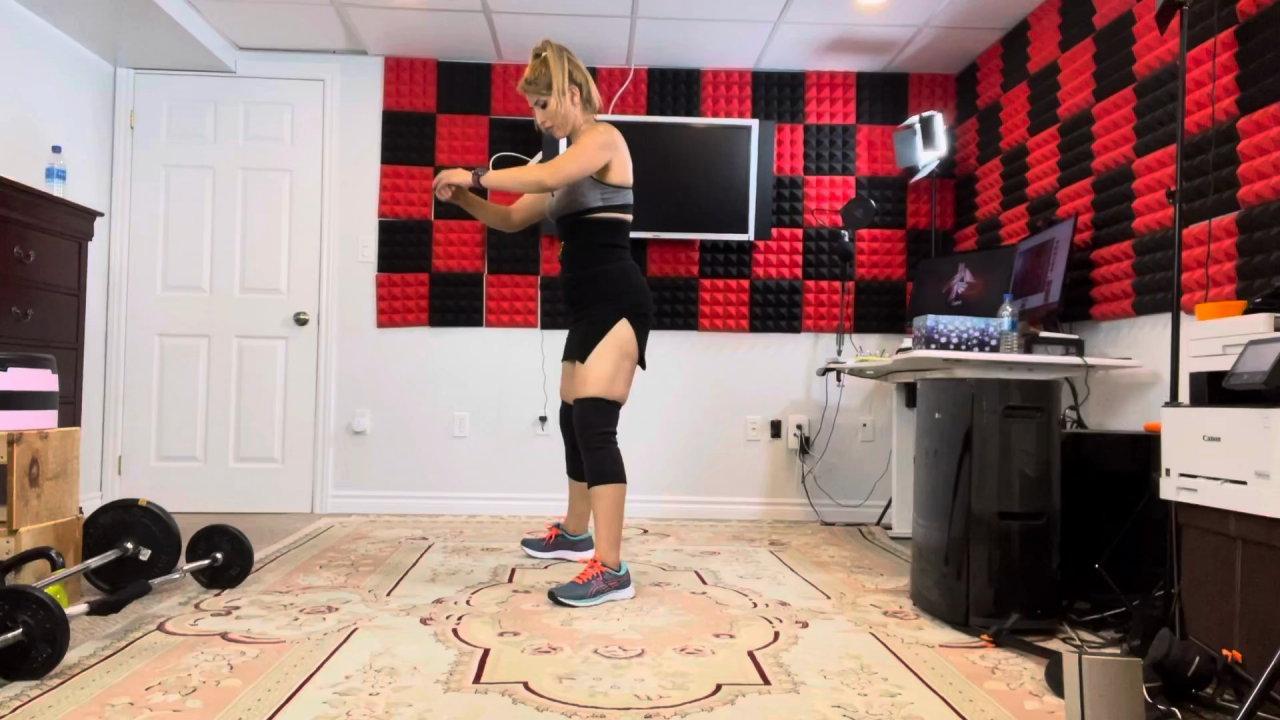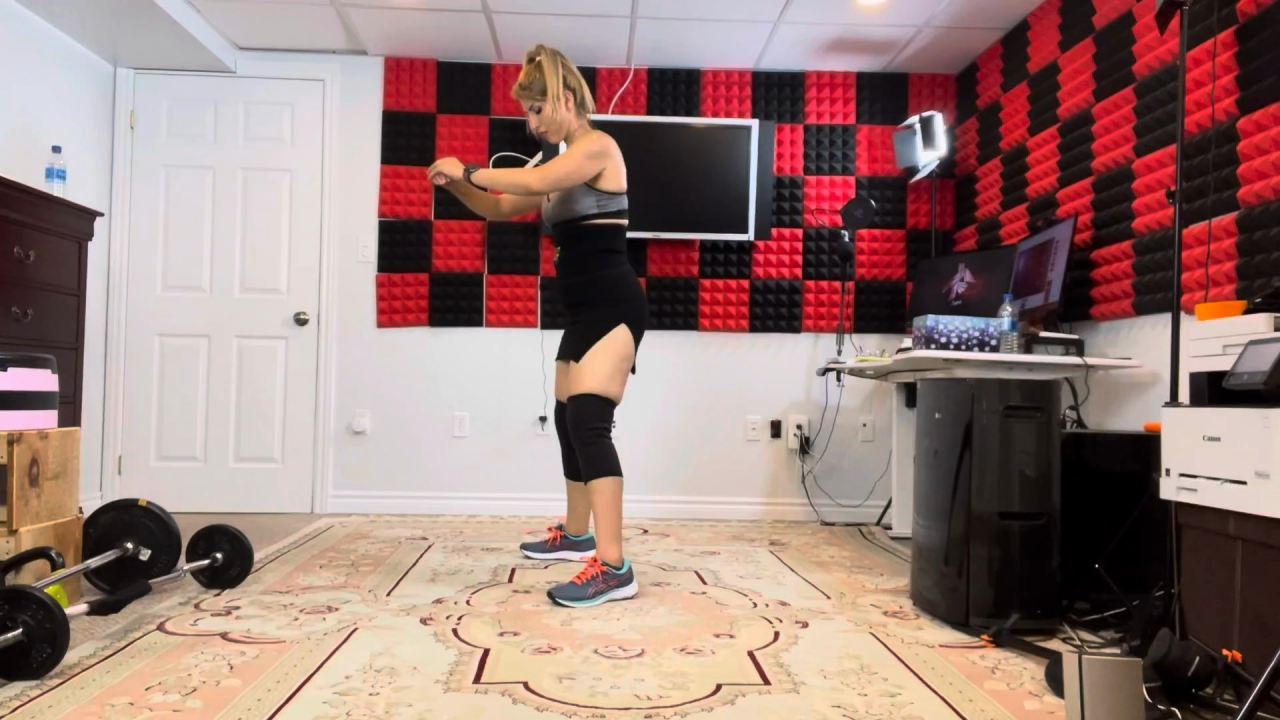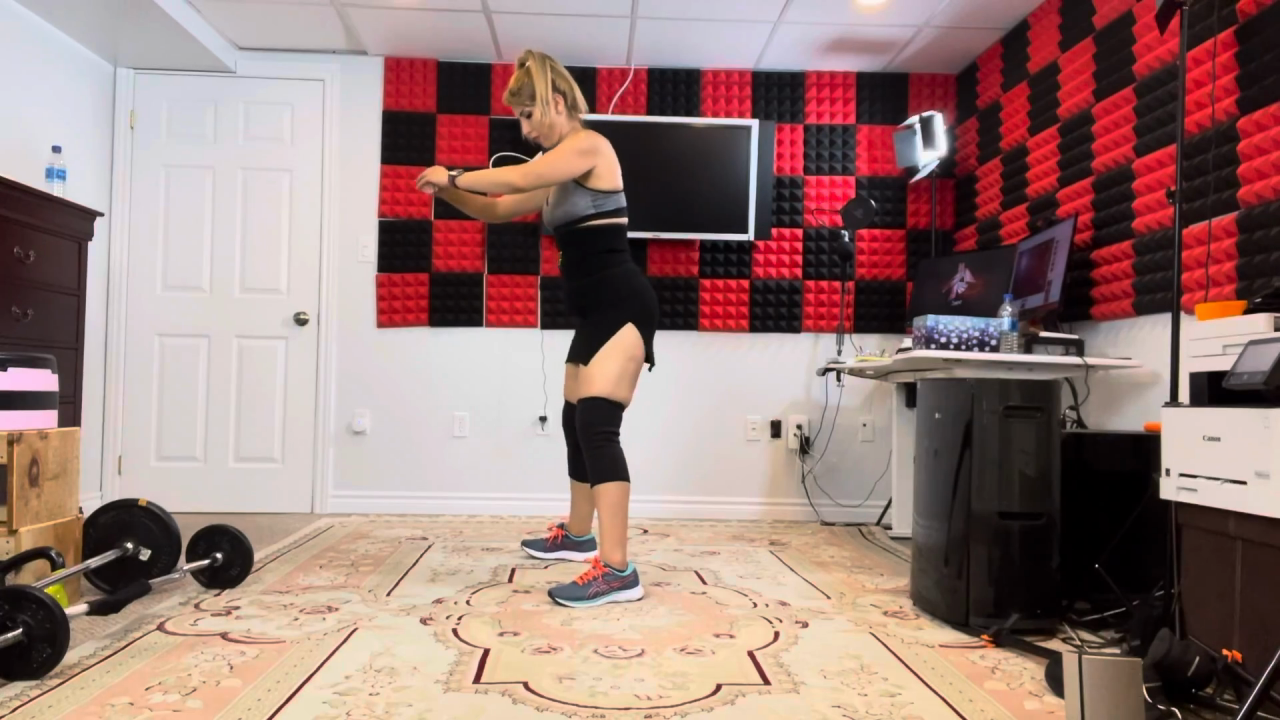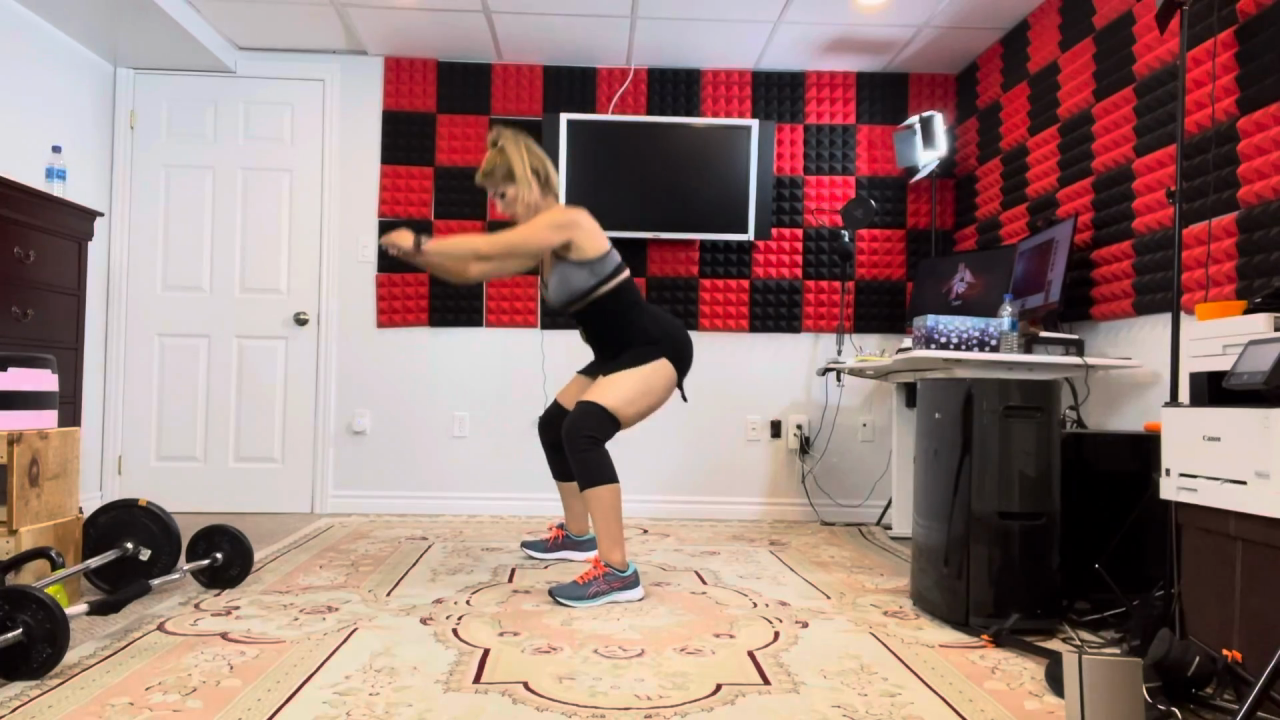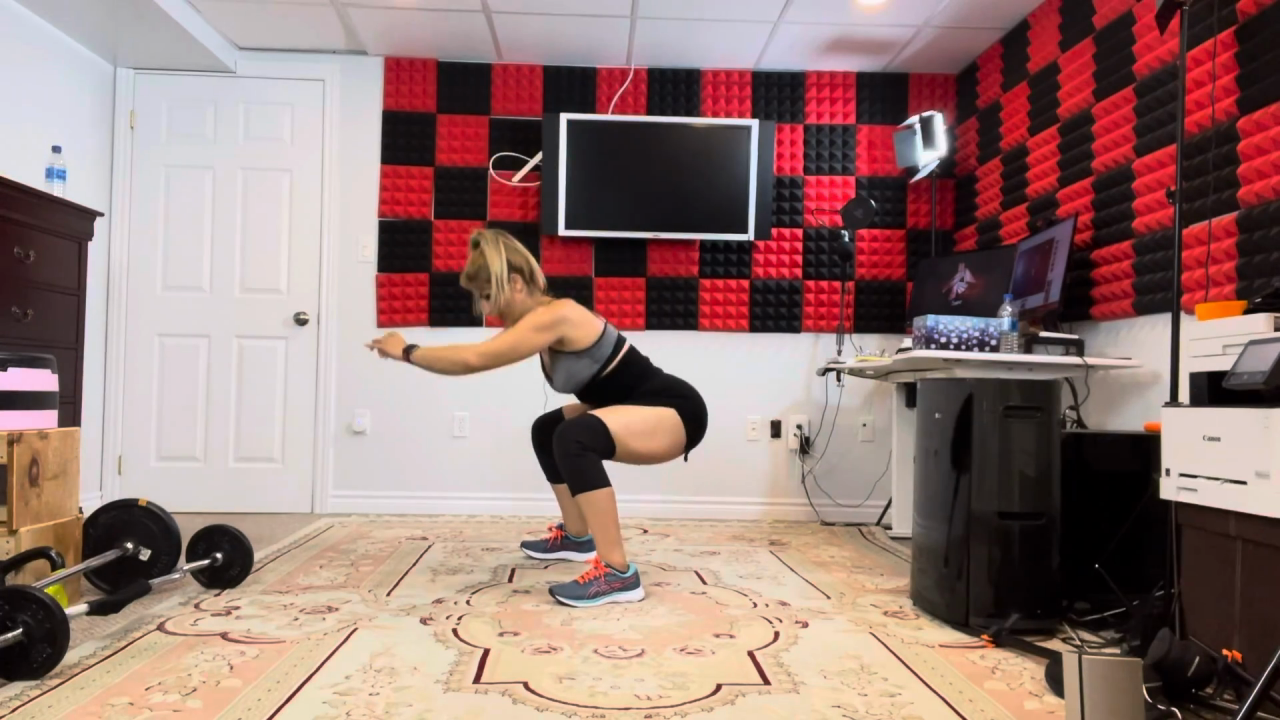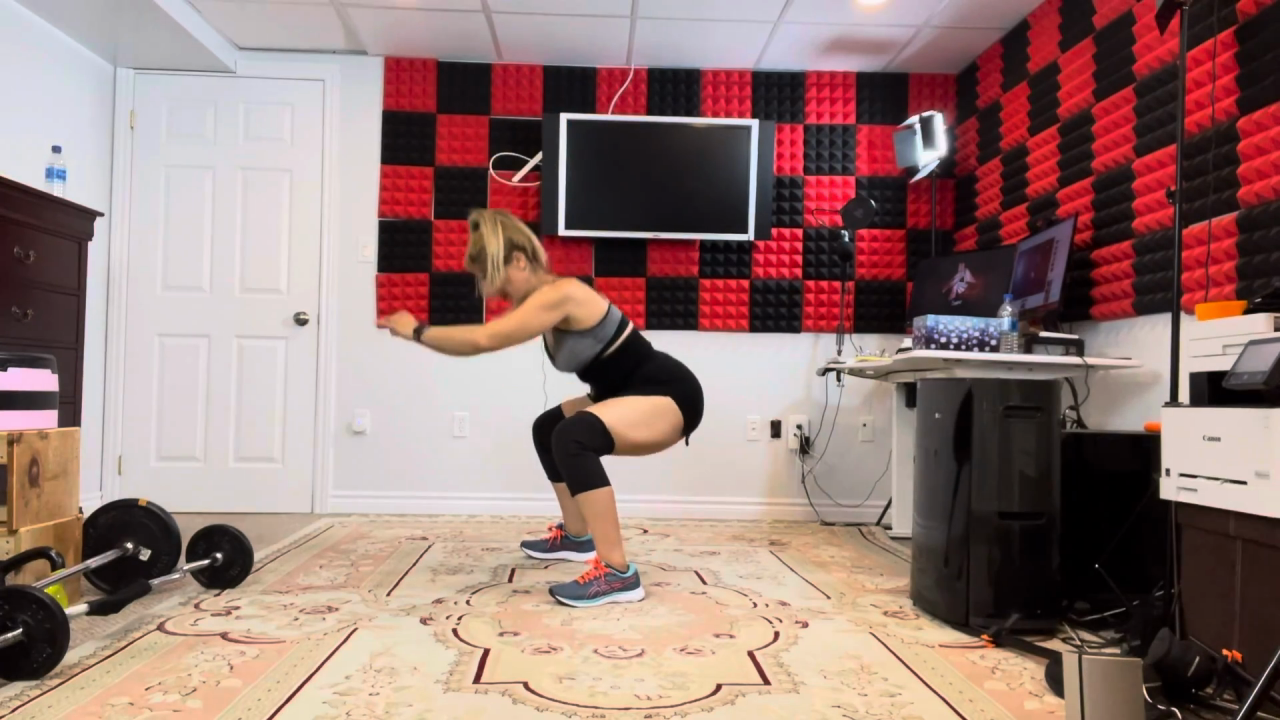
dt=0.3s
person 1, frame 1
left shoulder: (604, 139)
right shoulder: (568, 165)
left elbow: (544, 177)
right elbow: (513, 219)
left wrist: (477, 176)
right wrist: (464, 194)
left hip: (616, 301)
right hip: (591, 306)
left knee: (594, 425)
right knee: (573, 421)
left ankle: (610, 569)
right ankle: (574, 532)
person 1, frame 2
left shoulder: (597, 146)
right shoulder: (564, 166)
left elbow: (532, 182)
right elbow: (502, 207)
left wrist: (468, 170)
right wrist: (457, 182)
left hip: (612, 307)
right hip: (586, 311)
left knee: (588, 423)
right knee: (569, 422)
left ankle: (613, 567)
right ankle: (576, 534)
person 1, frame 3
left shoulder: (590, 147)
right shoulder: (558, 172)
left elbow: (517, 179)
right elbow: (499, 209)
left wrist: (453, 176)
right wrist: (448, 189)
left hip: (624, 308)
right hip: (599, 314)
left knee: (595, 422)
right knee: (577, 421)
left ankle: (617, 570)
right ankle: (577, 534)
person 1, frame 4
left shoulder: (567, 221)
right shoulder: (542, 244)
left elbow: (486, 247)
right elbow: (476, 270)
left wrist: (418, 243)
right wrist: (419, 253)
left hip: (658, 348)
right hip: (623, 352)
left knee: (584, 428)
right knee: (555, 425)
left ankle: (617, 571)
right ankle: (577, 534)
person 1, frame 5
left shoulder: (556, 316)
right shoulder: (536, 322)
left elbow: (476, 358)
right elbow: (477, 357)
left wrist: (409, 351)
right wrist: (412, 352)
left hip: (675, 412)
right hip: (640, 408)
left knee: (574, 438)
right knee: (547, 432)
left ankle: (617, 572)
right ankle: (577, 535)
person 1, frame 6
left shoulder: (562, 294)
right shoulder: (541, 302)
left elbow: (485, 339)
right elbow: (486, 335)
left wrist: (418, 331)
right wrist: (421, 331)
left hip: (672, 396)
right hip: (638, 394)
left knee: (573, 438)
right knee: (548, 429)
left ankle: (618, 572)
right ankle: (576, 535)
